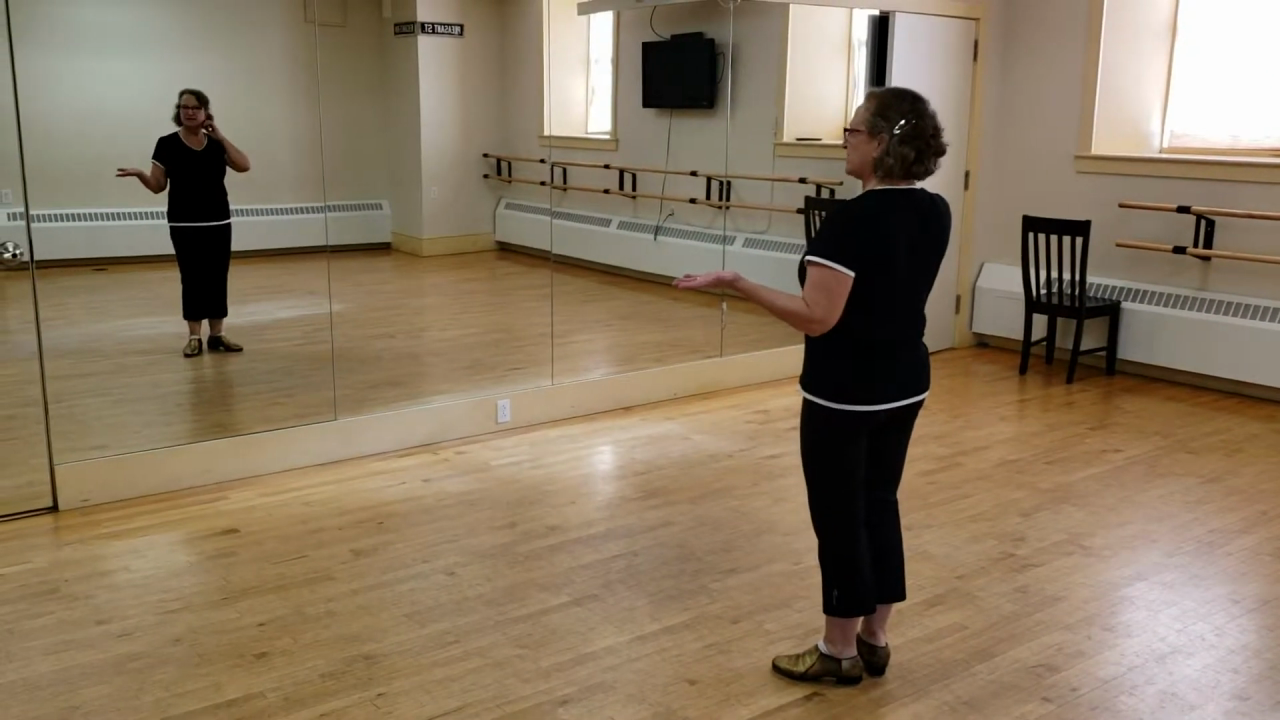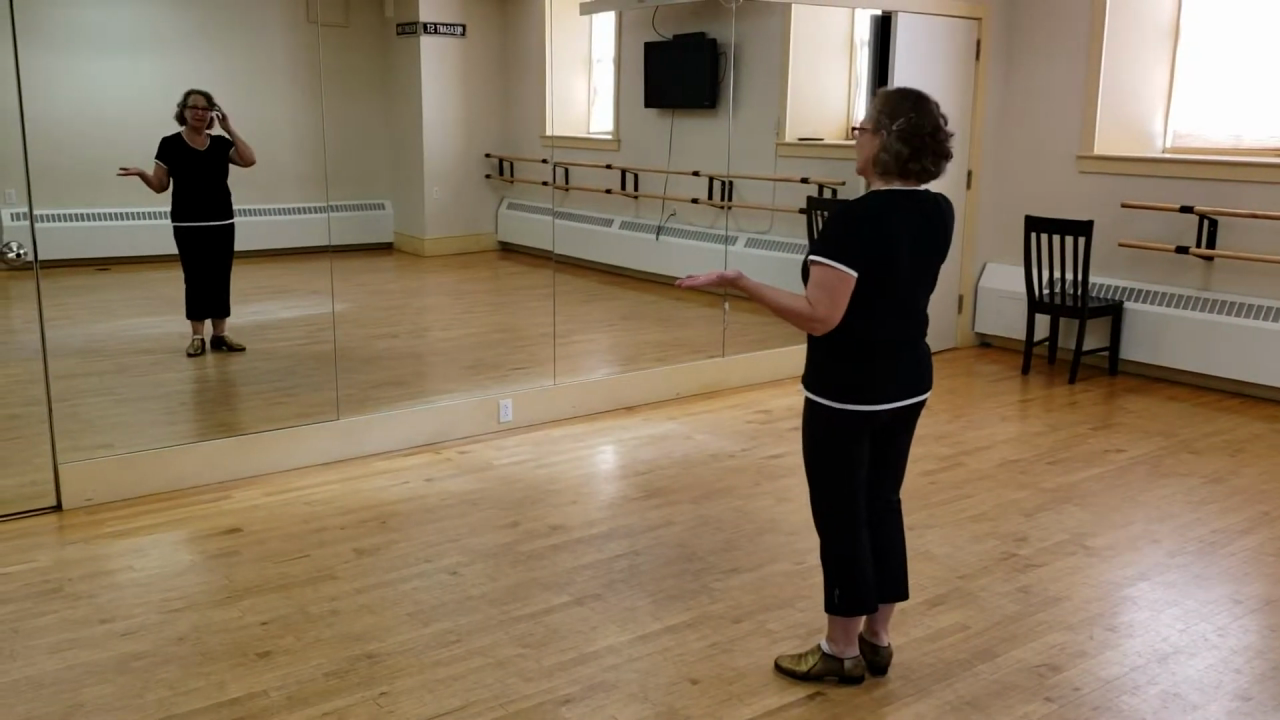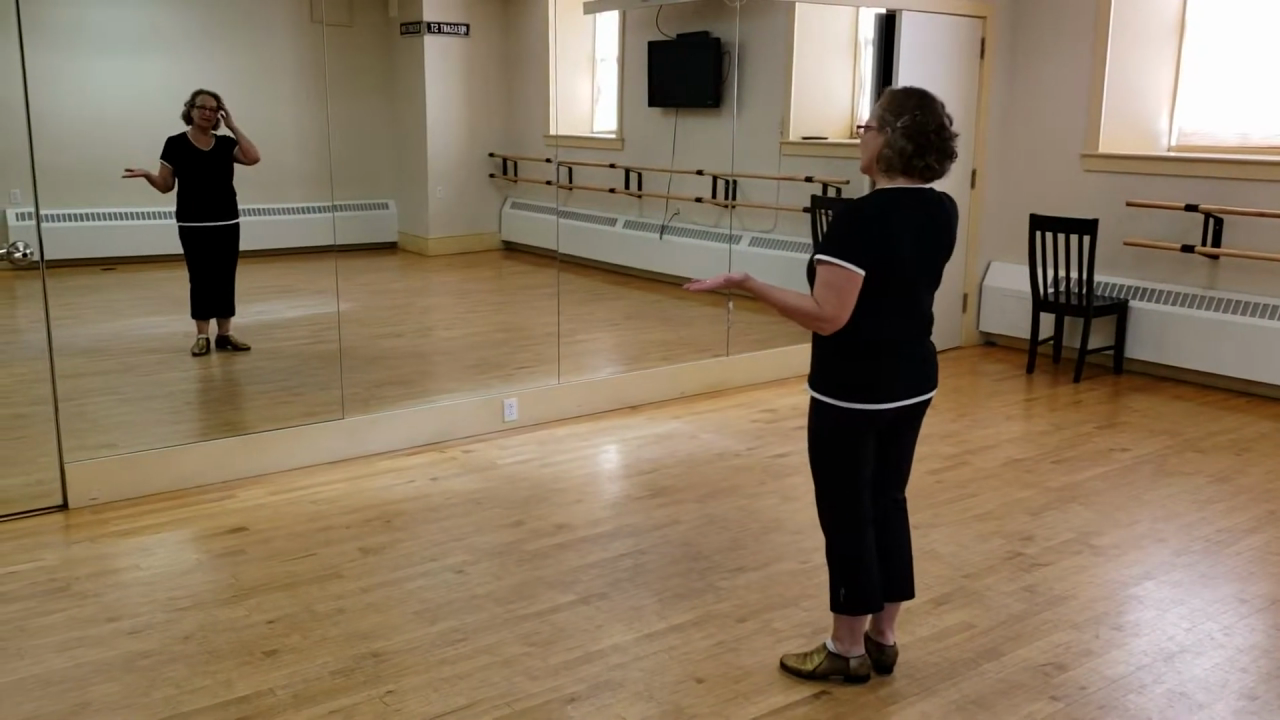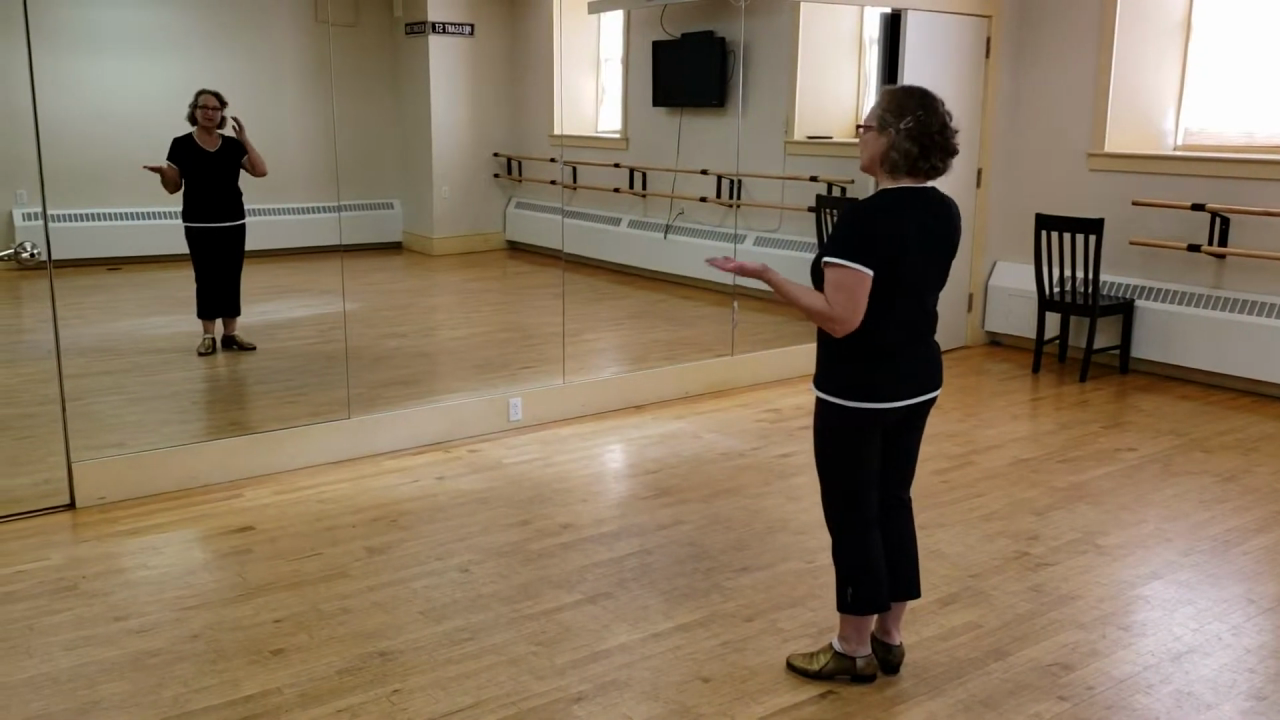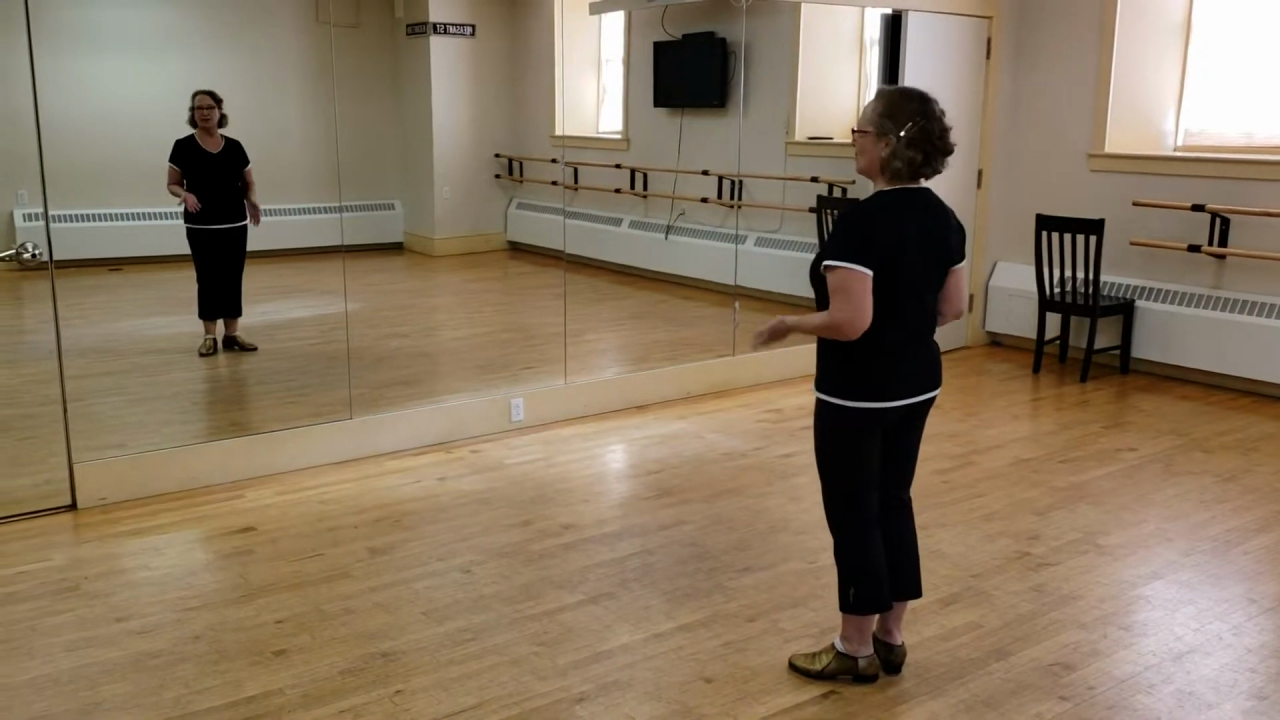
dt=0.3s
person 1, frame 1
left shoulder: (853, 220)
right shoulder: (935, 213)
left elbow: (816, 315)
left wrist: (736, 282)
left hip: (844, 394)
right hip: (905, 385)
left knee: (839, 517)
right knee: (879, 506)
left ankle: (839, 652)
right ankle: (875, 640)
person 1, frame 2
left shoulder: (856, 219)
right shoulder: (938, 214)
left elbow: (819, 316)
left wrist: (739, 282)
left hip: (847, 394)
right hip: (907, 385)
left knee: (841, 517)
right knee: (882, 505)
left ankle: (842, 652)
right ankle: (877, 639)
person 1, frame 3
left shoulder: (861, 217)
right shoulder: (942, 212)
left elbow: (827, 315)
left wrist: (745, 283)
left hip: (852, 393)
right hip: (913, 384)
left knee: (847, 515)
right knee: (887, 504)
left ankle: (847, 650)
right ankle: (883, 638)
person 1, frame 4
left shoulder: (864, 219)
right shoulder: (944, 212)
left elbow: (840, 317)
left wrist: (766, 274)
left hip: (858, 393)
right hip: (918, 383)
left knee: (853, 516)
right knee: (892, 504)
left ankle: (853, 651)
right ankle: (889, 639)
person 1, frame 5
left shoulder: (860, 221)
right shoulder: (942, 217)
left elbow: (849, 323)
right elbow: (952, 307)
left wrist: (789, 323)
left hip: (856, 394)
right hip: (918, 384)
left knee: (854, 516)
right knee: (892, 503)
left ankle: (856, 651)
right ankle: (891, 639)
person 2, frame 1
left shoulder: (216, 145)
right shoulder: (167, 144)
left elbow: (244, 166)
right elbow: (158, 185)
left wrist: (220, 137)
right wrist: (139, 174)
left hip: (218, 222)
right hip: (184, 224)
left knee: (218, 278)
right knee: (192, 279)
left ankle: (217, 334)
right ankle: (194, 337)
person 2, frame 2
left shoulder: (220, 144)
right shoulder: (170, 144)
left elbow: (249, 160)
right elbow: (160, 185)
left wrist: (229, 129)
right wrist: (141, 174)
left hip: (222, 222)
right hip: (188, 225)
left knee: (220, 278)
right knee: (195, 278)
left ankle: (220, 334)
right ankle: (197, 337)
person 2, frame 3
left shoulder: (226, 143)
right shoulder: (176, 144)
left elbow: (253, 157)
right elbow: (166, 185)
left wrist: (233, 126)
right wrist: (147, 175)
left hip: (227, 222)
right hip: (193, 224)
left knee: (225, 278)
right knee: (200, 278)
left ankle: (225, 334)
right ankle: (202, 336)
person 2, frame 4
left shoulder: (231, 145)
right shoulder: (181, 145)
left elbow: (261, 170)
right elbow: (173, 187)
left wrist: (245, 141)
right wrist: (164, 174)
left hip: (233, 222)
right hip: (199, 225)
left knee: (231, 277)
right knee: (206, 278)
left ankle: (231, 333)
right ankle: (208, 336)
person 2, frame 5
left shoulder: (234, 147)
right shoulder: (183, 147)
left elbow: (248, 182)
right elbow: (173, 185)
left wrist: (252, 200)
right wrist: (184, 194)
left hip: (235, 225)
right hip: (201, 227)
left knee: (233, 279)
right knee: (208, 280)
left ankle: (232, 334)
right ankle: (209, 336)
